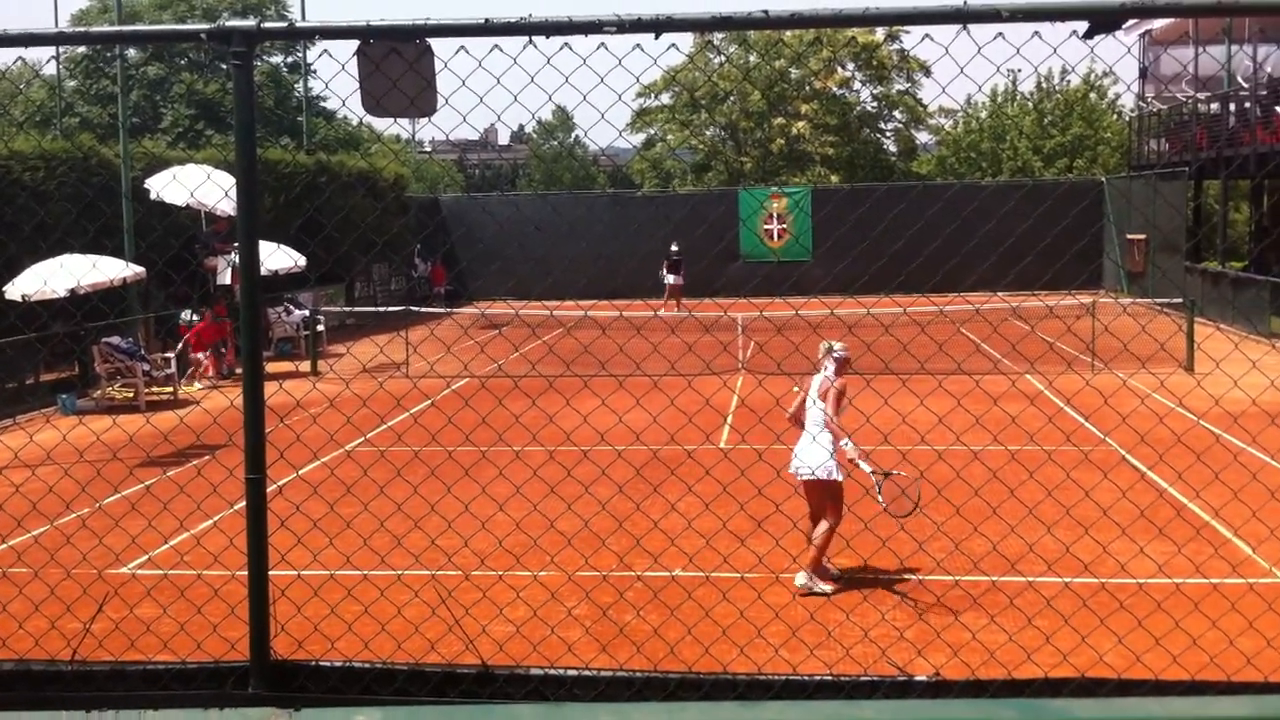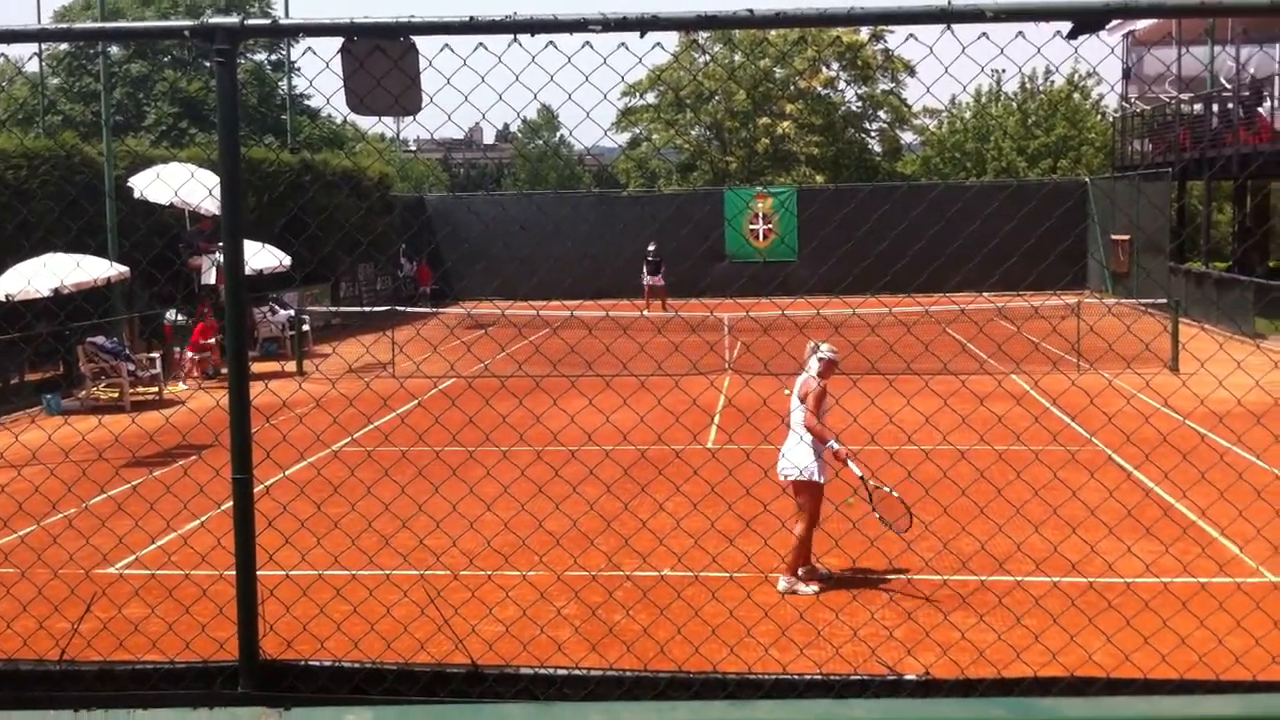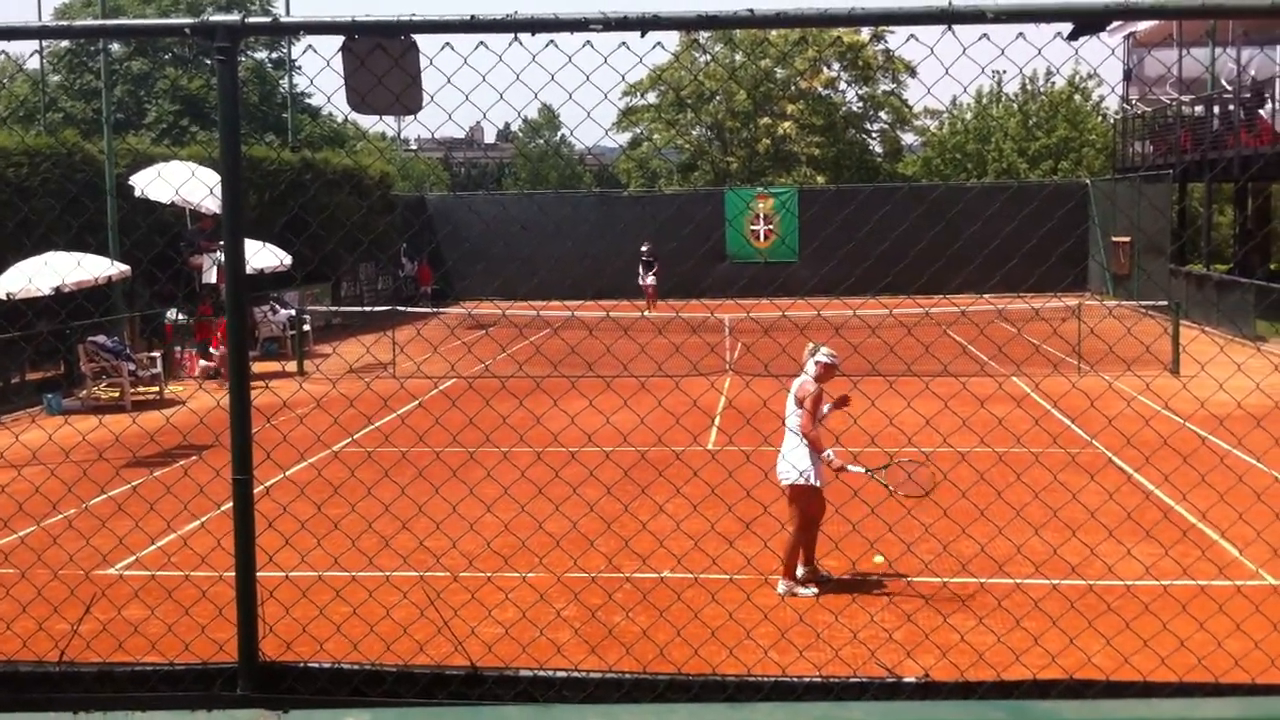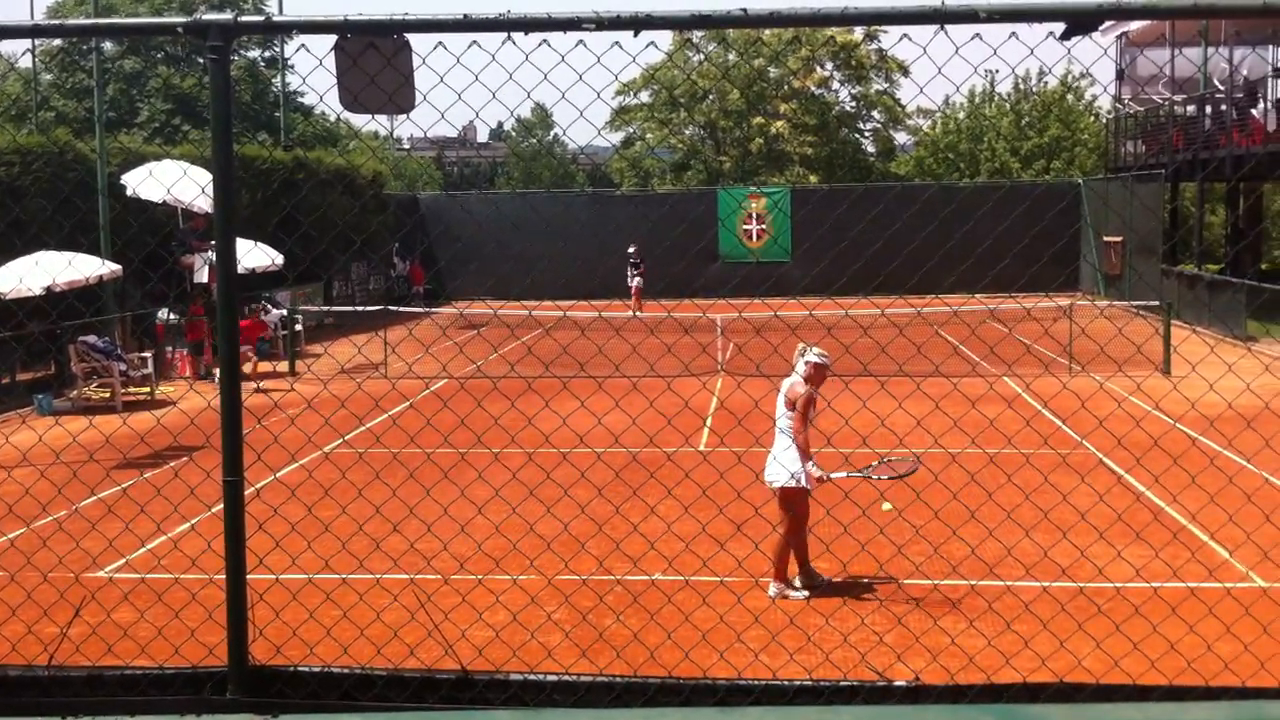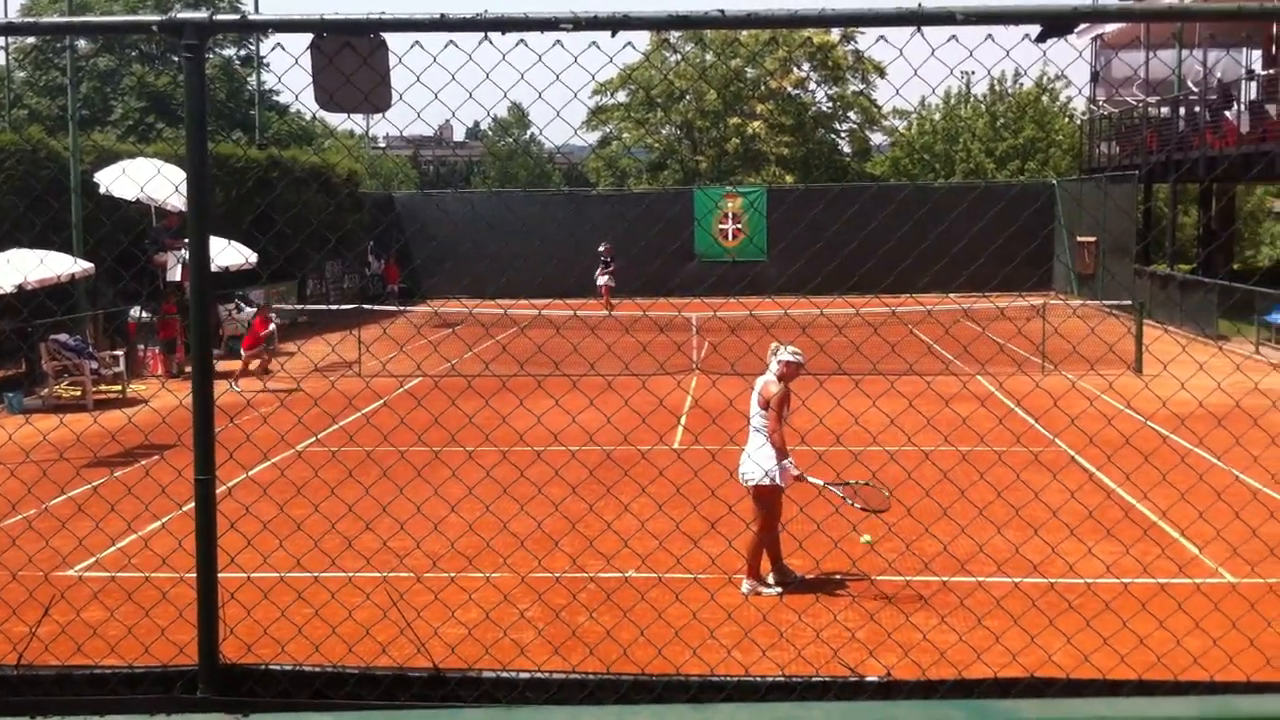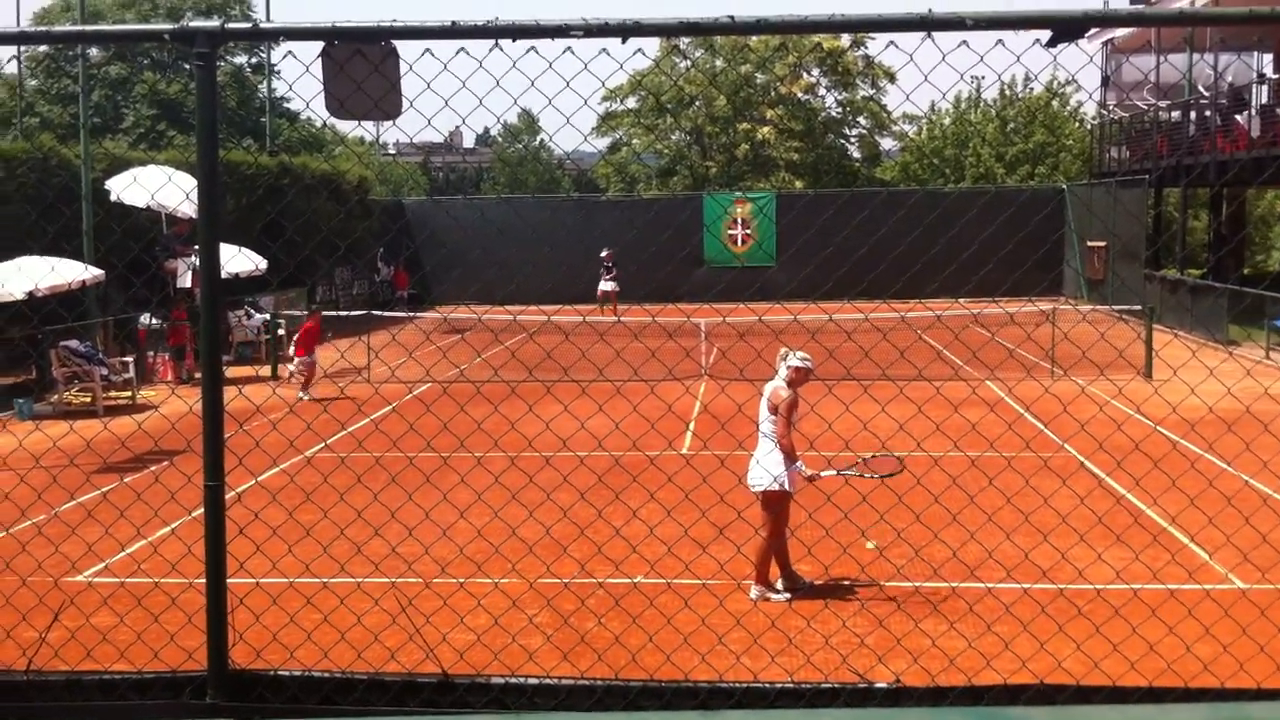
dt=0.2s
person 1, frame 1
left shoulder: (813, 382)
right shoulder: (836, 383)
left elbow: (793, 415)
right elbow: (830, 418)
right wrist: (848, 445)
left hip: (805, 453)
right hip: (822, 457)
left knee: (818, 515)
right knee: (831, 518)
left ankle: (817, 566)
right ankle: (807, 575)
person 1, frame 2
left shoulder: (802, 380)
right shoulder: (817, 384)
right elbow: (811, 422)
left wrist: (826, 443)
right wrist: (834, 446)
left hip: (794, 454)
right hip: (806, 458)
left knee: (807, 516)
right knee: (808, 519)
left ankle: (805, 566)
right ankle: (788, 577)
person 1, frame 3
left shoulder: (801, 383)
right shoulder: (813, 388)
right elbow: (808, 429)
left wrist: (831, 407)
right wrist: (829, 457)
left hip: (796, 459)
right hip: (801, 462)
left knee: (815, 512)
right knee: (800, 523)
left ankle: (806, 567)
right ankle: (787, 581)
person 1, frame 4
left shoulder: (790, 383)
right shoulder: (803, 390)
right elbow: (799, 433)
left wrist: (815, 388)
right wrist: (811, 466)
left hip: (785, 461)
right hip: (791, 465)
left knee: (800, 520)
right knee: (789, 526)
left ankle: (805, 573)
right ankle: (778, 584)
person 1, frame 5
left shoulder: (763, 381)
right shoulder: (776, 389)
right elbow: (775, 432)
right wrist: (789, 464)
left hip: (759, 459)
right hip: (764, 462)
left knee: (772, 520)
right knee: (762, 524)
left ankle: (778, 570)
right ankle: (751, 580)
person 1, frame 6
left shoulder: (773, 387)
right shoulder: (785, 395)
right elbow: (783, 437)
right wrist: (800, 467)
left hip: (768, 465)
right hip: (773, 469)
left knee: (779, 527)
right knee: (771, 530)
left ankle: (787, 577)
right ankle: (760, 586)
